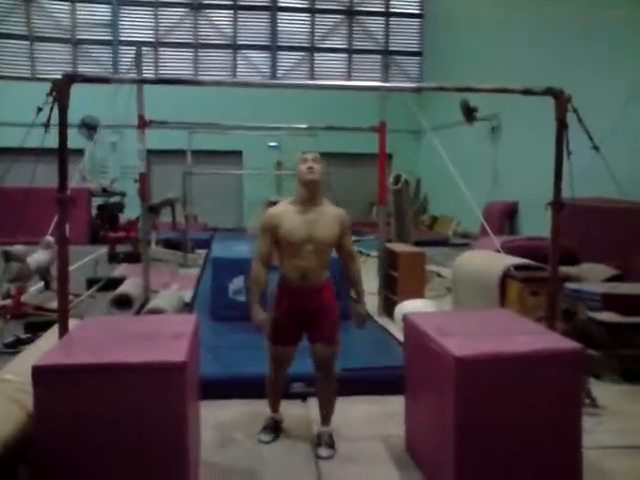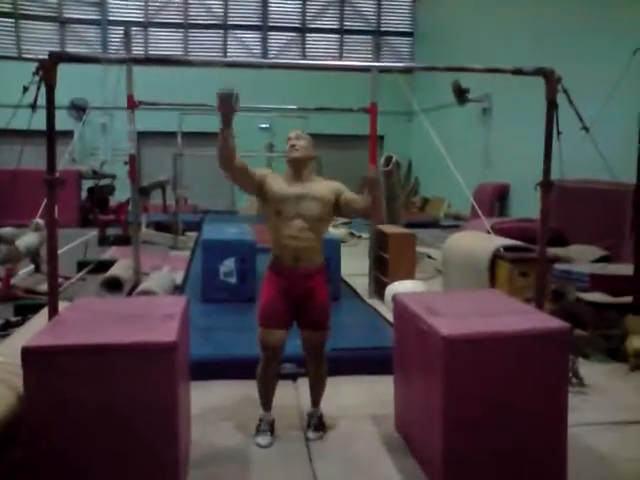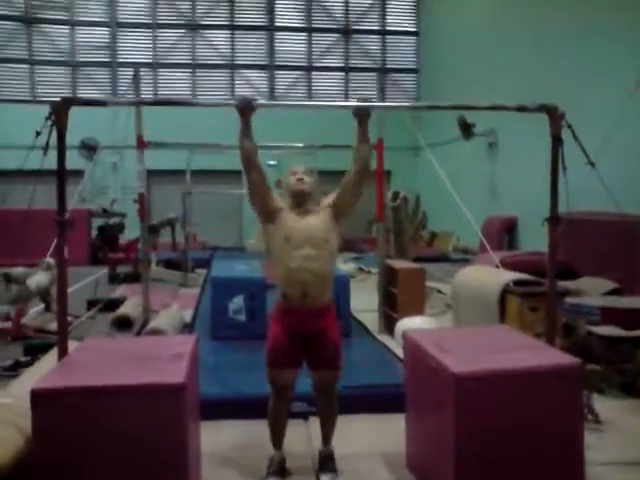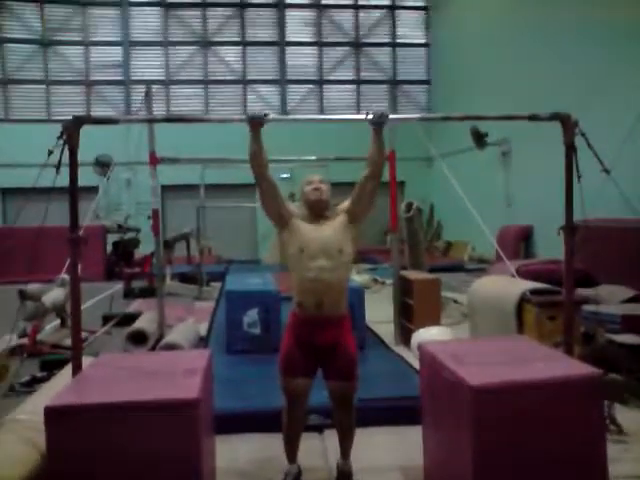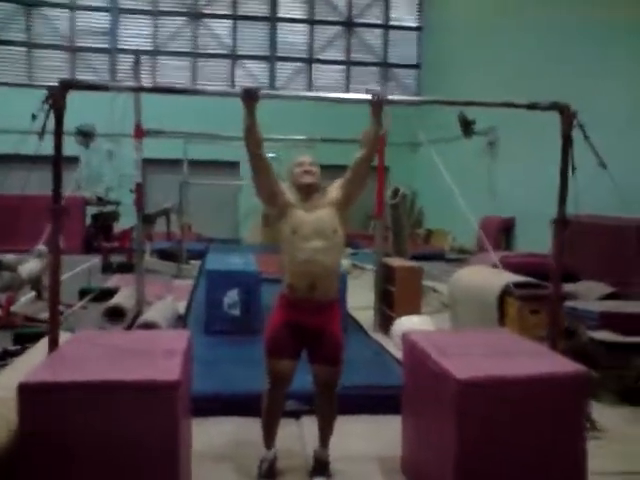
dt=0.5s
person 1, frame 1
left shoulder: (338, 217)
right shoulder: (275, 216)
left elbow: (349, 260)
right elbow: (260, 261)
left wrist: (358, 299)
right wrist: (256, 304)
left hip: (322, 297)
right hip: (288, 295)
left knee: (325, 366)
right knee: (278, 364)
left ankle: (325, 430)
right ankle: (274, 416)
person 1, frame 2
left shoulder: (331, 190)
right shoulder: (266, 183)
left elbow: (365, 209)
right elbow: (230, 165)
left wrist: (372, 189)
right wrist: (226, 122)
left hip: (314, 280)
right hip: (277, 279)
left knee: (315, 351)
right knee: (271, 350)
left ankle: (315, 411)
right ankle: (266, 417)
person 1, frame 3
left shoulder: (331, 213)
right shoulder: (273, 214)
left elbow: (359, 171)
right elbow: (252, 168)
left wrist: (362, 127)
right wrist: (245, 122)
left hip: (323, 317)
right hip: (286, 317)
left knee: (326, 389)
right knee: (280, 390)
person 1, frame 4
left shoulder: (347, 219)
right shoulder: (288, 221)
left elbow: (371, 176)
right elbow: (262, 177)
left wrist: (377, 132)
right wrist: (255, 134)
left hip: (338, 326)
right hip: (301, 326)
left knee: (344, 399)
right knee: (294, 400)
person 1, frame 5
left shoulder: (337, 201)
right shoulder: (280, 202)
left elbow: (366, 157)
right elbow: (256, 156)
left wrist: (376, 115)
right wrist: (250, 110)
left hip: (327, 311)
right hip: (289, 310)
left knee: (327, 386)
right knee: (277, 383)
